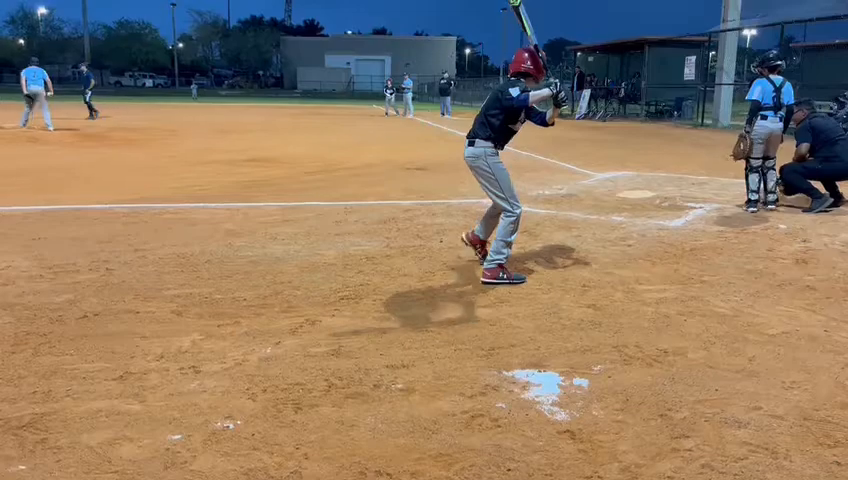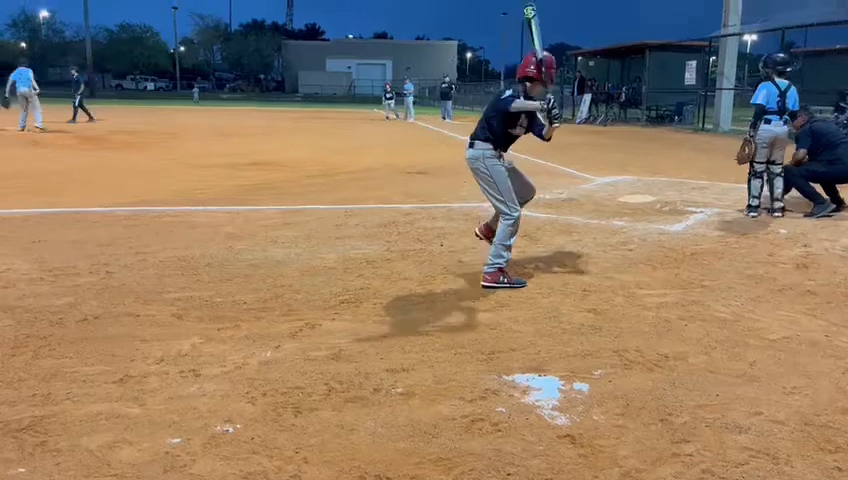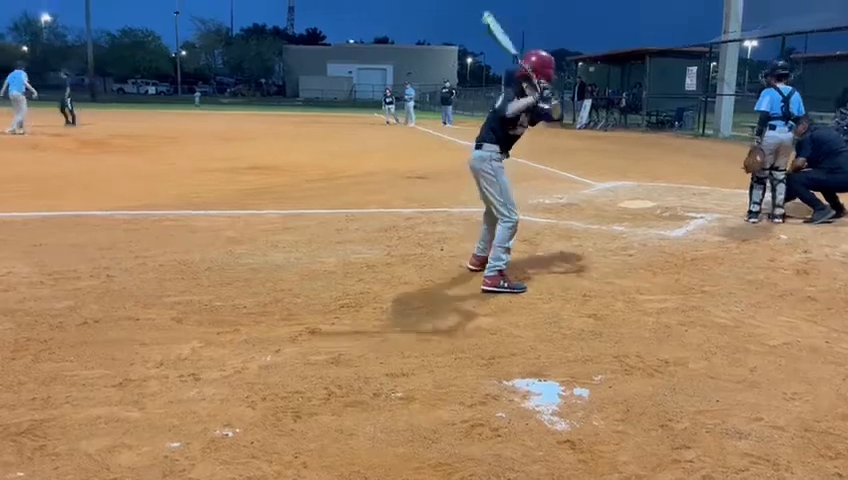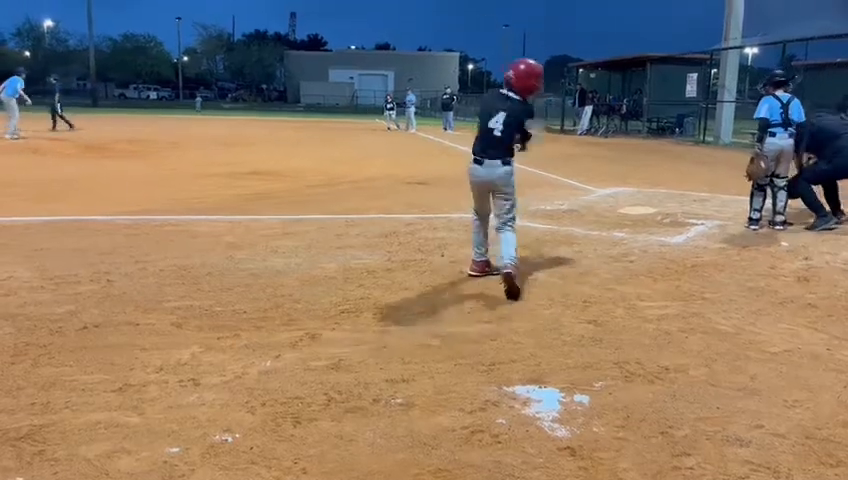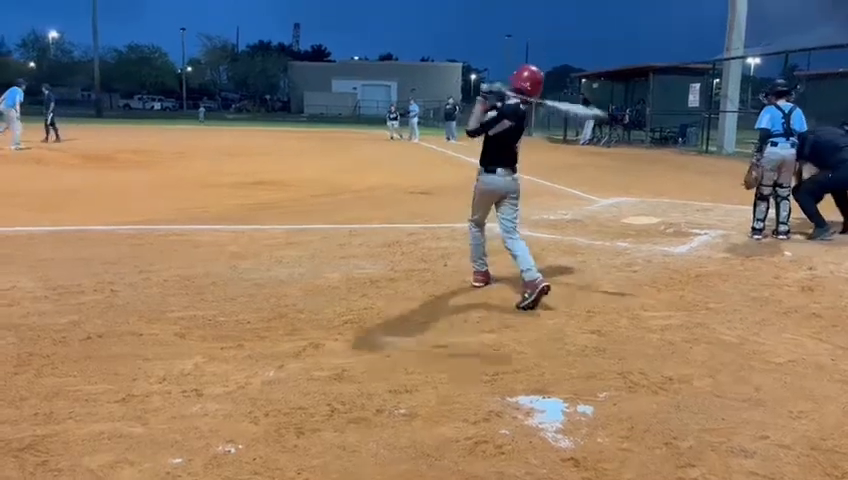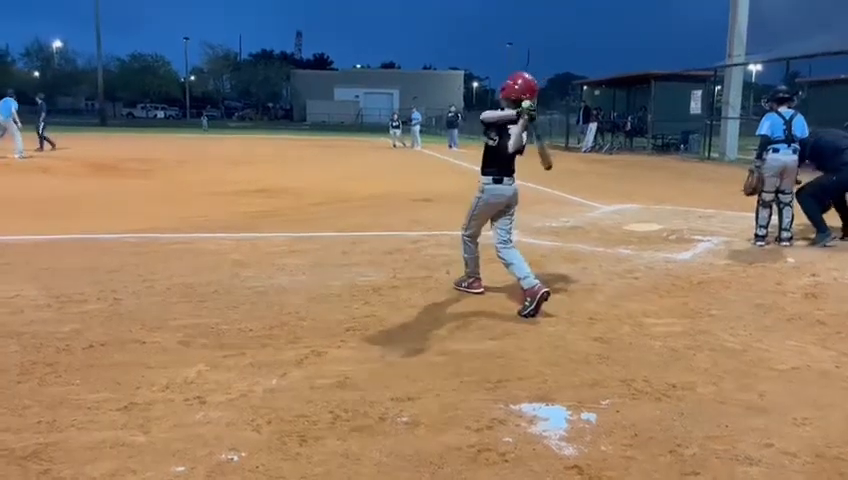
dt=0.3s
person 1, frame 1
left shoulder: (520, 94)
right shoulder: (512, 87)
left elbow: (544, 120)
right elbow: (520, 103)
left wrist: (556, 105)
right wrist: (550, 91)
left hip: (480, 151)
right hip: (483, 152)
left knee: (503, 200)
right knee: (512, 210)
left ankle: (477, 237)
right ankle: (493, 268)
person 1, frame 2
left shoulder: (531, 108)
right shoulder: (517, 92)
left elbow: (545, 134)
right elbow: (504, 105)
left wrist: (553, 119)
right wrist: (540, 105)
left hip: (493, 154)
right hip: (483, 153)
left knee: (526, 192)
right knee: (511, 212)
left ankle: (489, 229)
right ankle: (494, 273)
person 1, frame 3
left shoulder: (532, 103)
right shoulder: (512, 92)
right elbow: (502, 113)
left wrist: (547, 98)
right wrist: (532, 98)
left hip: (489, 156)
right hip: (488, 156)
left knee: (495, 209)
right knee: (509, 216)
left ankle: (480, 258)
right ankle: (493, 276)
person 1, frame 4
left shoulder: (492, 97)
right shoulder: (526, 109)
left hip: (478, 167)
right hip: (503, 170)
left knee: (480, 214)
right knee: (506, 224)
left ankle: (479, 262)
right ankle: (508, 265)
person 1, frame 5
left shoulder: (508, 112)
right shoulder: (521, 109)
left elbow: (473, 130)
right elbow: (497, 104)
left wrist: (481, 101)
left hip: (488, 177)
right hip: (509, 179)
left knee: (476, 223)
right knee: (511, 233)
left ankle: (480, 272)
right ankle: (533, 279)
person 1, frame 6
left shoulder: (517, 121)
right shoulder: (505, 116)
left elbow: (513, 149)
right elbow: (484, 116)
left wrist: (521, 119)
right wrist: (513, 113)
left hip: (492, 187)
right hip: (508, 188)
left knee: (469, 234)
right knee: (504, 243)
left ankle: (472, 279)
right ankle: (532, 286)
person 2, frame 1
left shoulder: (760, 82)
right shoulder: (786, 85)
left elbow: (754, 107)
right elbow: (790, 111)
left wrist: (747, 127)
right wrist: (783, 131)
left hip: (760, 124)
right hip: (778, 125)
left knee: (754, 163)
right knee: (770, 162)
left ankle: (753, 201)
right ankle: (771, 199)
person 2, frame 2
left shoulder: (765, 86)
right shoulder: (791, 88)
left elbow: (759, 110)
right elbow: (793, 114)
left wrist: (751, 130)
left hip: (765, 128)
right hip: (783, 129)
left knee: (757, 168)
right knee: (777, 168)
left ankle: (753, 207)
right ankle: (777, 206)
person 2, frame 3
left shoulder: (768, 92)
right shoulder: (795, 94)
left elbow: (764, 117)
right elbow: (799, 119)
left wrist: (757, 137)
left hip: (770, 134)
right hip: (787, 135)
left knee: (760, 174)
right knee: (780, 174)
left ankle: (754, 212)
right ankle: (778, 213)
person 2, frame 4
left shoulder: (767, 100)
right shoulder: (795, 101)
left elbow: (763, 123)
left wrist: (758, 144)
right wrist: (795, 148)
left hip: (770, 141)
right hip: (788, 142)
left knee: (760, 181)
right knee: (781, 182)
left ankle: (754, 219)
right ankle: (779, 220)
person 2, frame 5
left shoulder: (769, 109)
right shoulder: (797, 111)
left elbow: (764, 134)
left wrist: (757, 154)
right wrist: (798, 158)
left hip: (772, 150)
right hip: (790, 152)
left knee: (763, 190)
right knee: (784, 192)
left ankle: (758, 229)
right ankle: (782, 229)
person 2, frame 6
left shoulder: (770, 116)
right shoulder: (798, 117)
left elbow: (764, 139)
left wrist: (757, 159)
right wrist: (799, 163)
left hip: (773, 157)
right hip: (792, 158)
left knee: (766, 197)
right knee: (786, 198)
left ankle: (761, 235)
right ankle: (785, 236)
